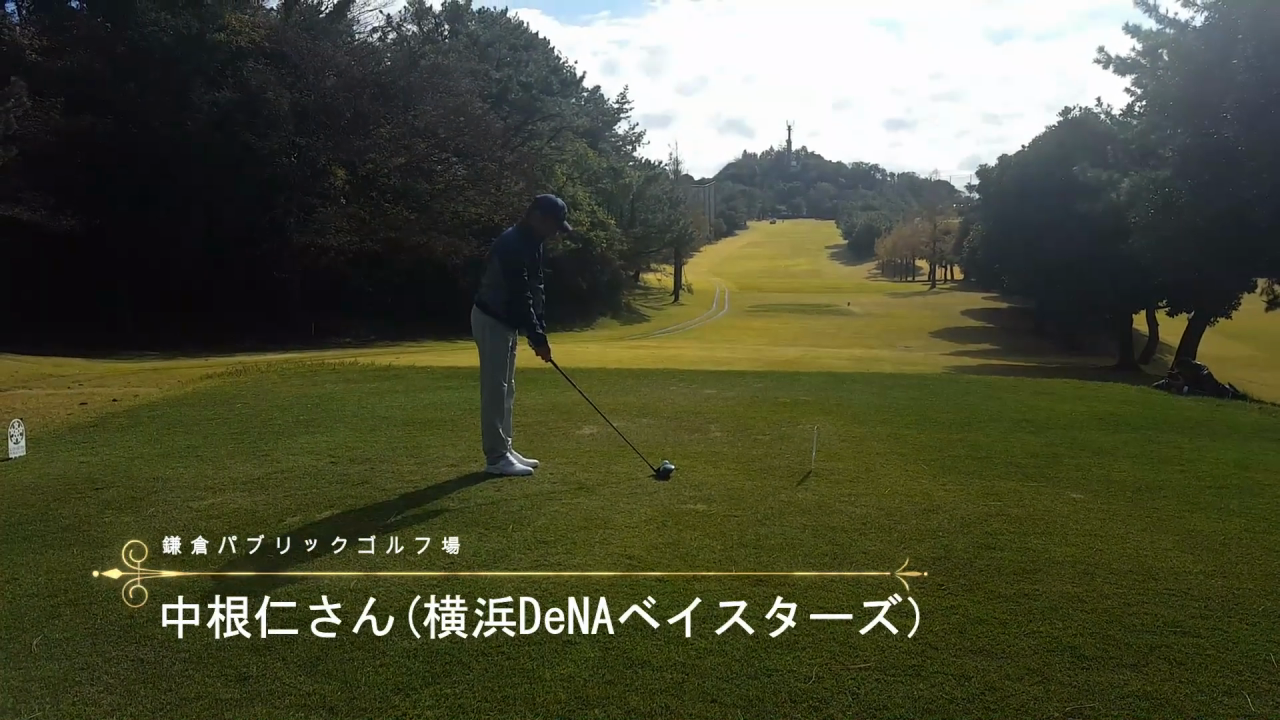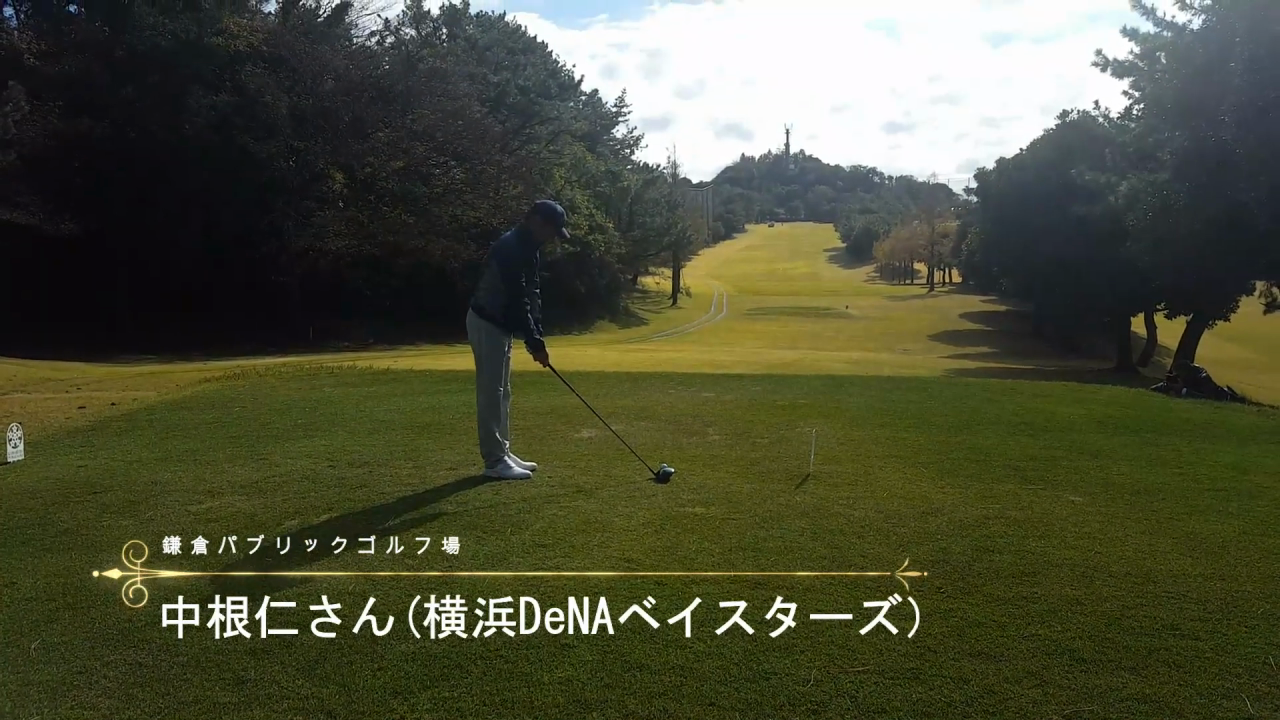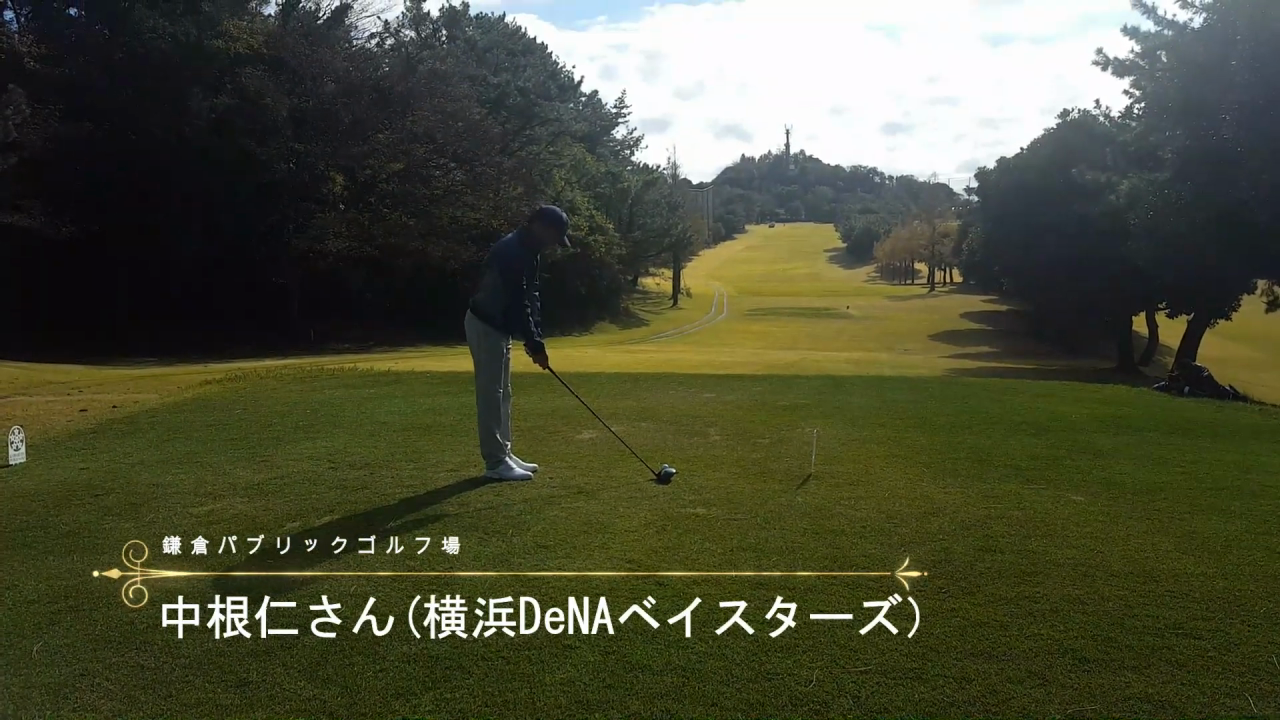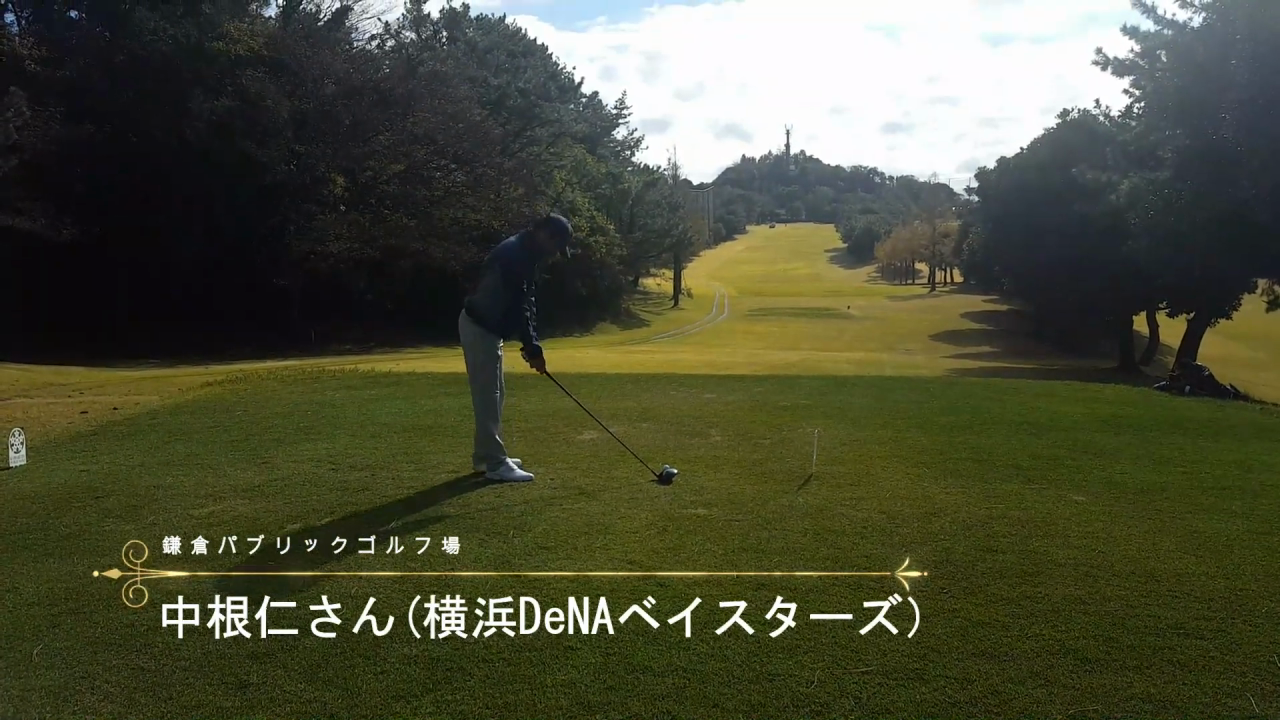
dt=0.4s
person 1, frame 1
left shoulder: (532, 243)
right shoulder: (512, 244)
left elbow: (535, 289)
right elbow: (519, 296)
left wrist: (539, 331)
right wrist: (537, 336)
left hip: (506, 321)
right hip: (491, 320)
left knee: (505, 388)
right knee: (495, 388)
left ankle: (504, 450)
right ankle: (496, 458)
person 1, frame 2
left shoulder: (528, 248)
right shoulder: (510, 249)
left elbow: (531, 294)
right elbow: (516, 300)
left wrist: (536, 335)
right wrist: (534, 341)
left hip: (500, 325)
right hip: (487, 324)
left knee: (501, 392)
right knee: (491, 392)
left ankle: (502, 453)
right ankle: (494, 461)
person 1, frame 3
left shoulder: (528, 251)
right shoulder: (510, 251)
left elbow: (530, 297)
right elbow: (517, 303)
left wrist: (535, 338)
right wrist: (535, 343)
left hip: (499, 326)
right hip: (485, 326)
left knee: (502, 394)
right knee: (491, 394)
left ankle: (504, 455)
right ankle: (495, 462)
person 1, frame 4
left shoulder: (526, 254)
right shoulder: (513, 255)
left elbow: (526, 302)
right elbow: (517, 307)
left wrist: (530, 344)
right wrist: (533, 347)
left hip: (489, 327)
right hip: (479, 327)
left knee: (493, 394)
right knee: (487, 395)
left ankle: (485, 455)
right ankle: (495, 463)
